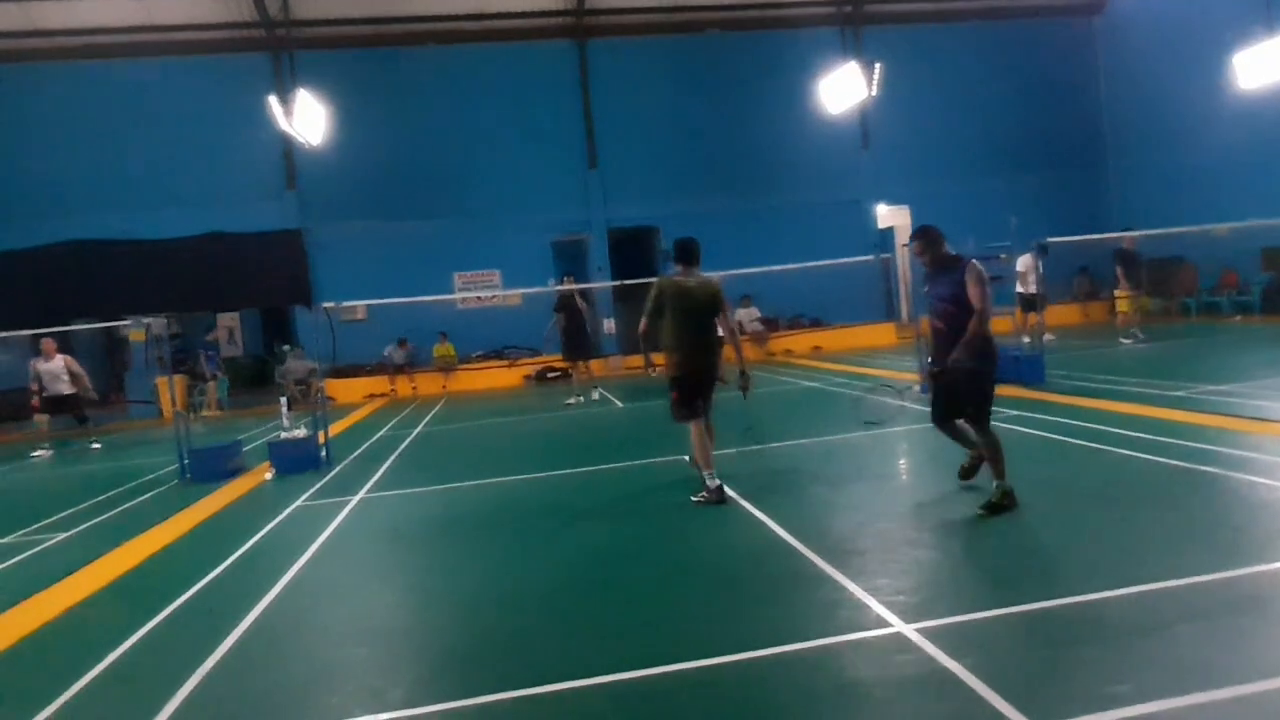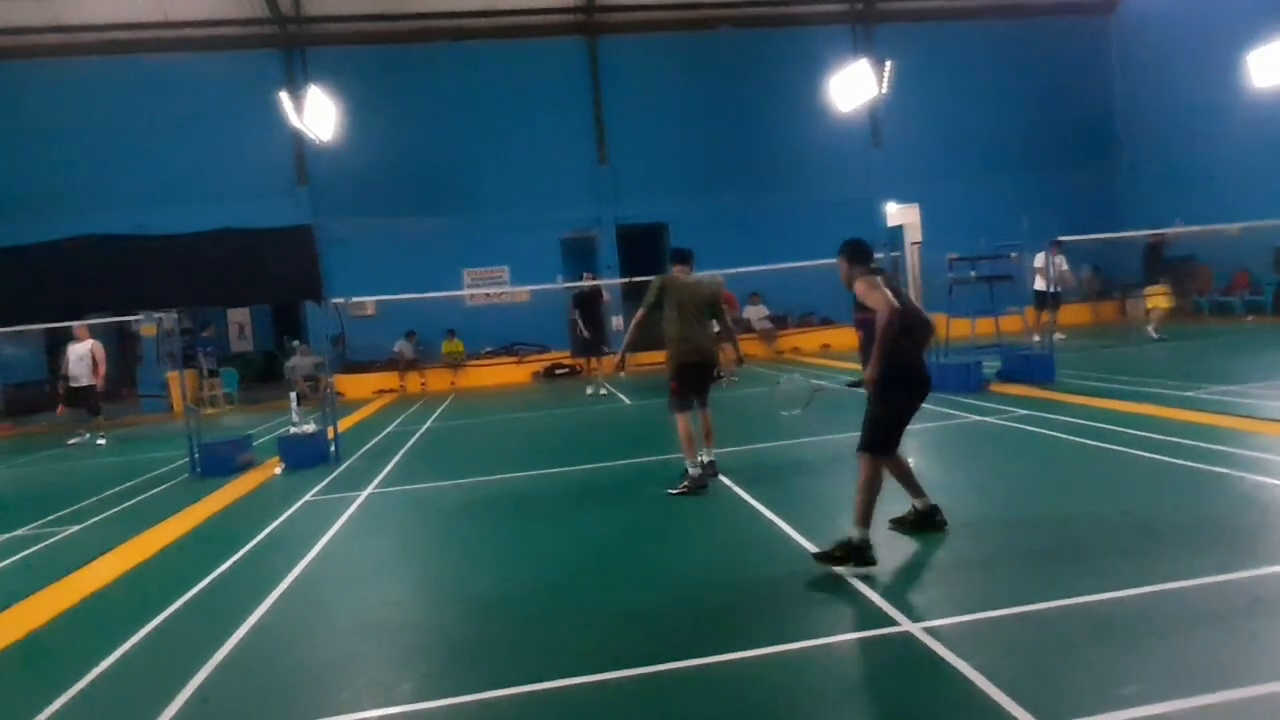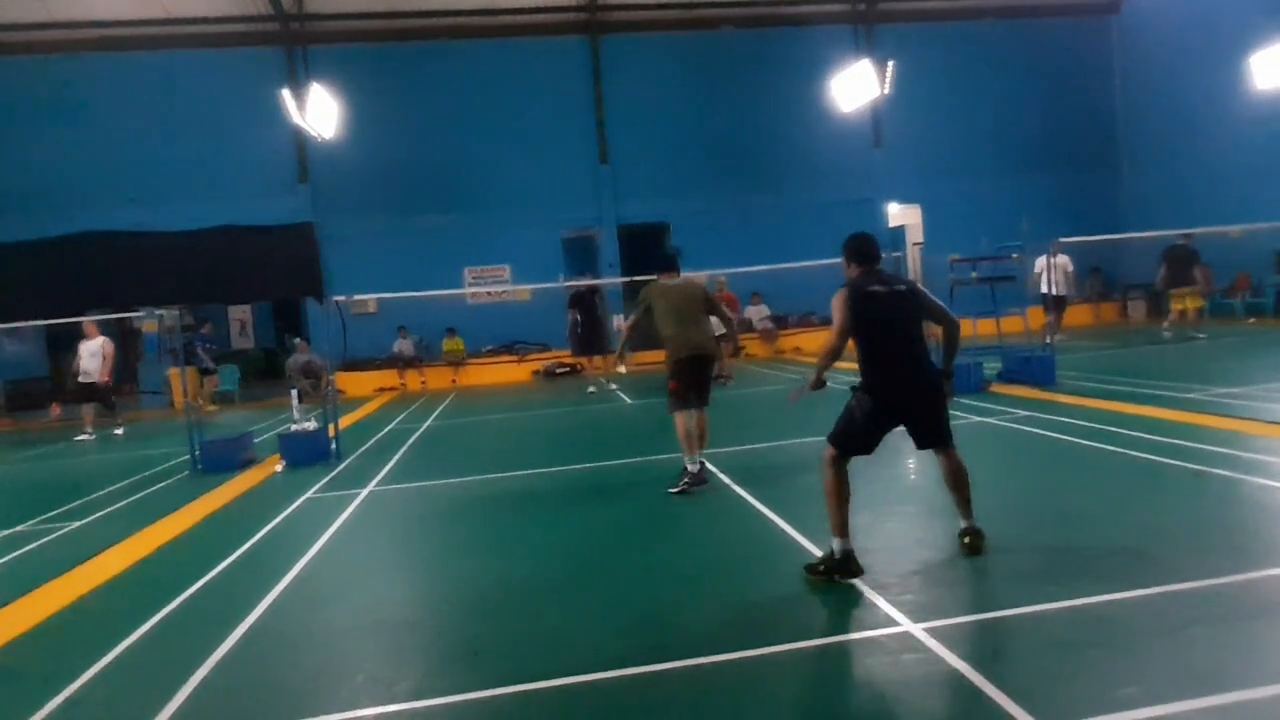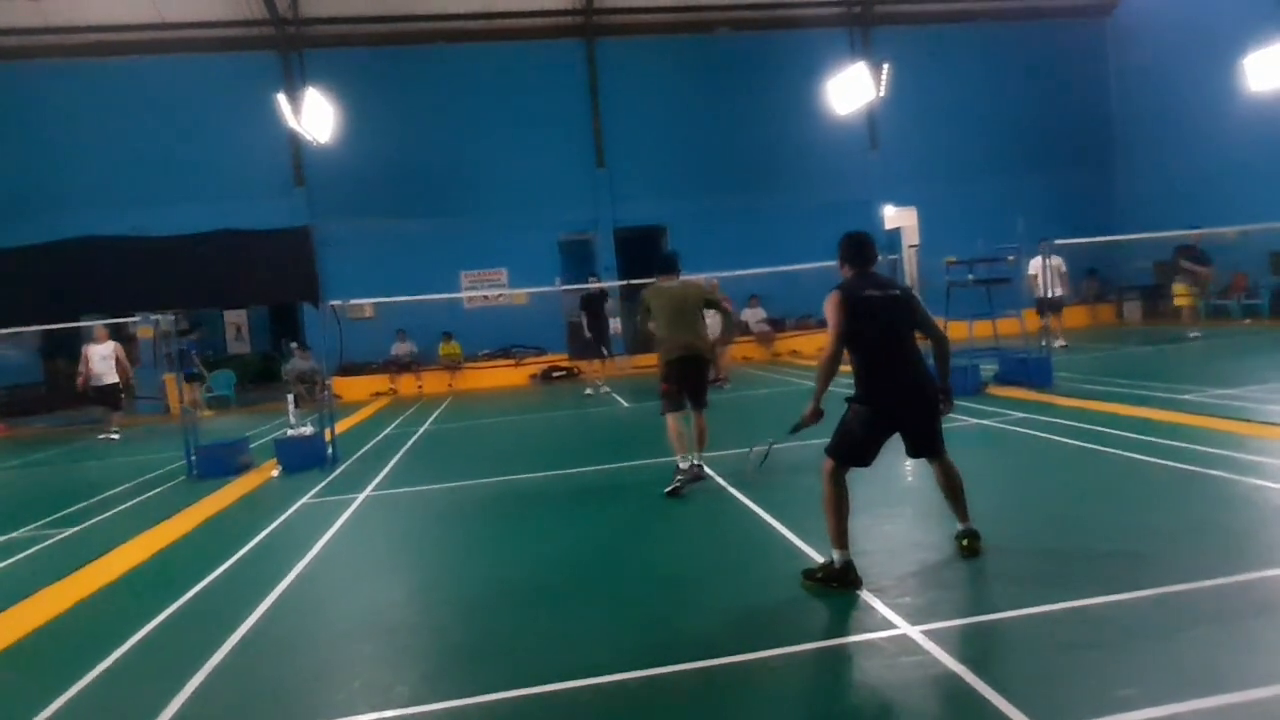
dt=0.7s
person 1, frame 1
left shoulder: (969, 270)
right shoulder: (930, 277)
left elbow: (982, 313)
left wrist: (962, 351)
right wrist: (933, 357)
left hip: (975, 359)
right hip: (946, 362)
left knee: (979, 424)
right knee: (942, 420)
left ankle: (1002, 489)
right ankle: (977, 451)
person 1, frame 2
left shoulder: (866, 283)
right shoulder: (884, 286)
left elbow: (890, 312)
right elbow: (927, 325)
left wrist: (875, 365)
left hip: (896, 380)
right hip: (908, 377)
left knee: (870, 454)
right knee: (881, 449)
left ankle: (858, 542)
right ankle: (925, 510)
person 1, frame 3
left shoulder: (848, 293)
right shoulder: (908, 287)
left elbow: (837, 343)
right elbow: (951, 324)
left wrist: (818, 374)
right wrist: (945, 372)
left hip: (878, 391)
right hip: (923, 385)
left knee: (833, 459)
right knee: (946, 450)
left ankle: (841, 555)
right ankle: (970, 530)
person 1, frame 4
left shoulder: (840, 297)
right shoulder: (901, 292)
left elbow: (834, 352)
right elbow: (939, 339)
left wrist: (815, 402)
right wrist: (943, 385)
left hip: (874, 398)
right hip: (919, 391)
left knee: (833, 470)
right knee: (938, 458)
left ankle: (841, 564)
right ankle: (967, 532)
person 2, frame 1
left shoulder: (663, 286)
right shoulder: (712, 287)
left elbow: (643, 329)
right elbow: (729, 329)
left wrist: (646, 353)
right wrist: (743, 369)
left hip: (680, 363)
right hip: (708, 361)
left knee: (693, 421)
right knee: (703, 415)
left ankle: (712, 485)
right ankle: (703, 464)
person 2, frame 2
left shoulder: (663, 282)
right shoulder: (708, 287)
left elbow: (638, 319)
right elbow: (725, 324)
left wrist: (622, 352)
right wrist: (737, 351)
left hip: (681, 354)
right hip: (707, 353)
left knee: (682, 413)
right knee: (703, 405)
left ankle: (695, 474)
right ankle: (708, 460)
person 2, frame 3
left shoulder: (650, 291)
right shoulder: (696, 286)
left elbow: (629, 325)
right elbow: (726, 318)
left wrist: (620, 351)
right wrist: (734, 342)
left hip: (680, 352)
right hip: (707, 349)
left knee: (680, 410)
right knee: (699, 408)
left ankle: (692, 469)
right ankle: (697, 462)
person 2, frame 4
left shoulder: (648, 294)
right shoulder: (696, 288)
left elbow: (644, 325)
right elbow: (726, 310)
right wrist: (725, 334)
left hip: (672, 354)
right hip: (700, 352)
left knee: (672, 412)
right knee: (698, 410)
left ankle: (684, 467)
right ankle: (696, 463)
